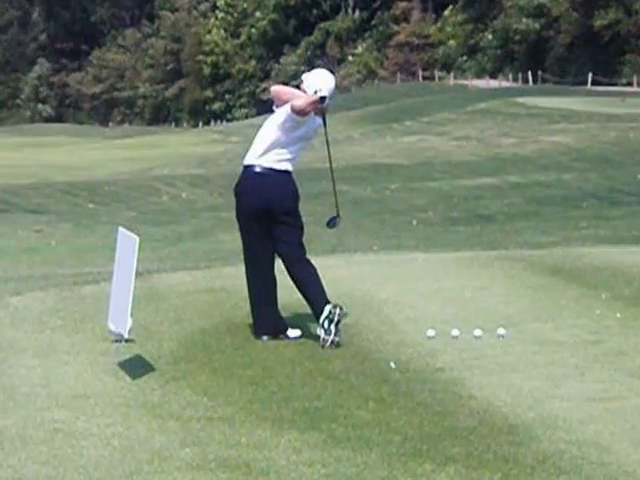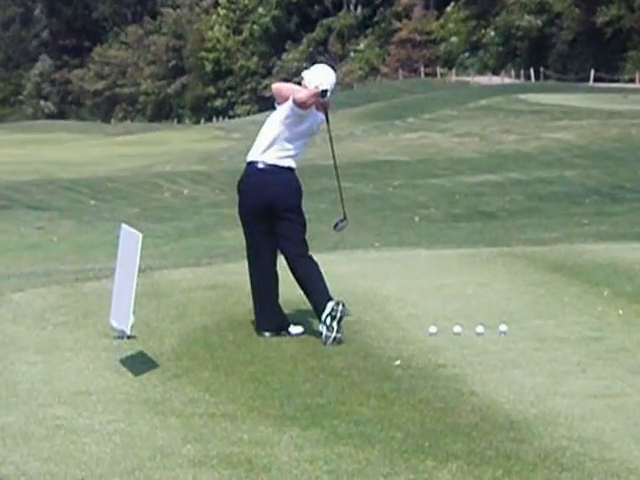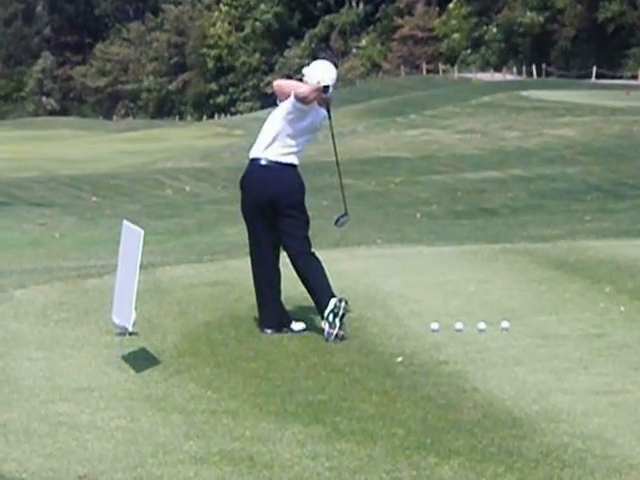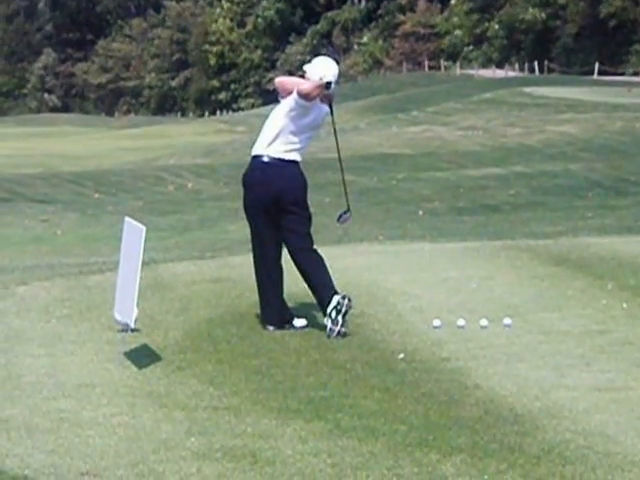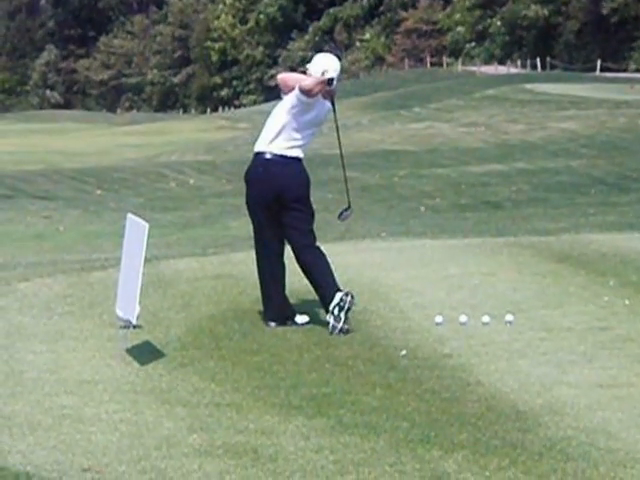
dt=0.2s
person 1, frame 1
left shoulder: (301, 114)
right shoulder: (315, 121)
left elbow: (299, 105)
right elbow: (276, 90)
left wrist: (313, 97)
right wrist: (315, 101)
left hip: (252, 184)
right hip: (282, 185)
left knee: (258, 260)
right knee: (295, 255)
left ankle: (268, 325)
right ankle: (324, 308)
person 1, frame 2
left shoulder: (300, 108)
right shoulder: (317, 117)
left elbow: (300, 98)
right elbow: (277, 88)
left wrist: (314, 92)
right wrist: (318, 96)
left hip: (255, 180)
right hip: (285, 182)
left knee: (261, 256)
right knee: (298, 252)
left ankle: (270, 321)
right ankle: (326, 305)
person 1, frame 3
left shoulder: (302, 105)
right shoulder: (320, 114)
left elbow: (301, 93)
right elbow: (279, 85)
left wrist: (315, 88)
right wrist: (320, 93)
left hip: (258, 177)
right hip: (287, 179)
left knee: (264, 253)
right knee: (300, 249)
left ankle: (272, 318)
right ankle: (329, 303)
person 1, frame 4
left shoulder: (305, 101)
right shoulder: (322, 110)
left elbow: (304, 89)
right elbow: (280, 82)
left wrist: (318, 84)
right wrist: (323, 89)
left hip: (260, 174)
right hip: (290, 176)
left knee: (266, 249)
right knee: (302, 246)
left ankle: (275, 315)
right ankle: (331, 300)
person 1, frame 5
left shoulder: (307, 97)
right shoulder: (324, 107)
left elbow: (305, 85)
right elbow: (283, 79)
left wrist: (319, 81)
right wrist: (326, 86)
left hip: (263, 171)
right hip: (292, 173)
left knee: (268, 246)
right knee: (305, 243)
left ankle: (277, 311)
right ankle: (334, 296)
